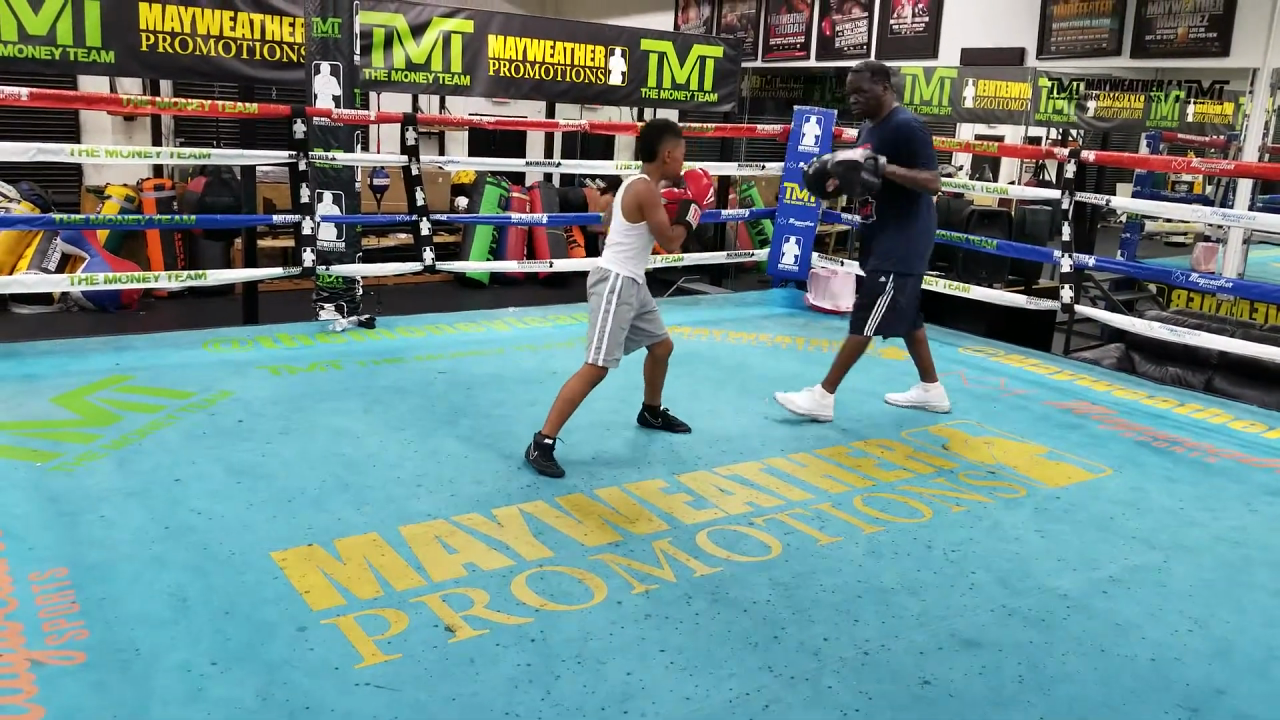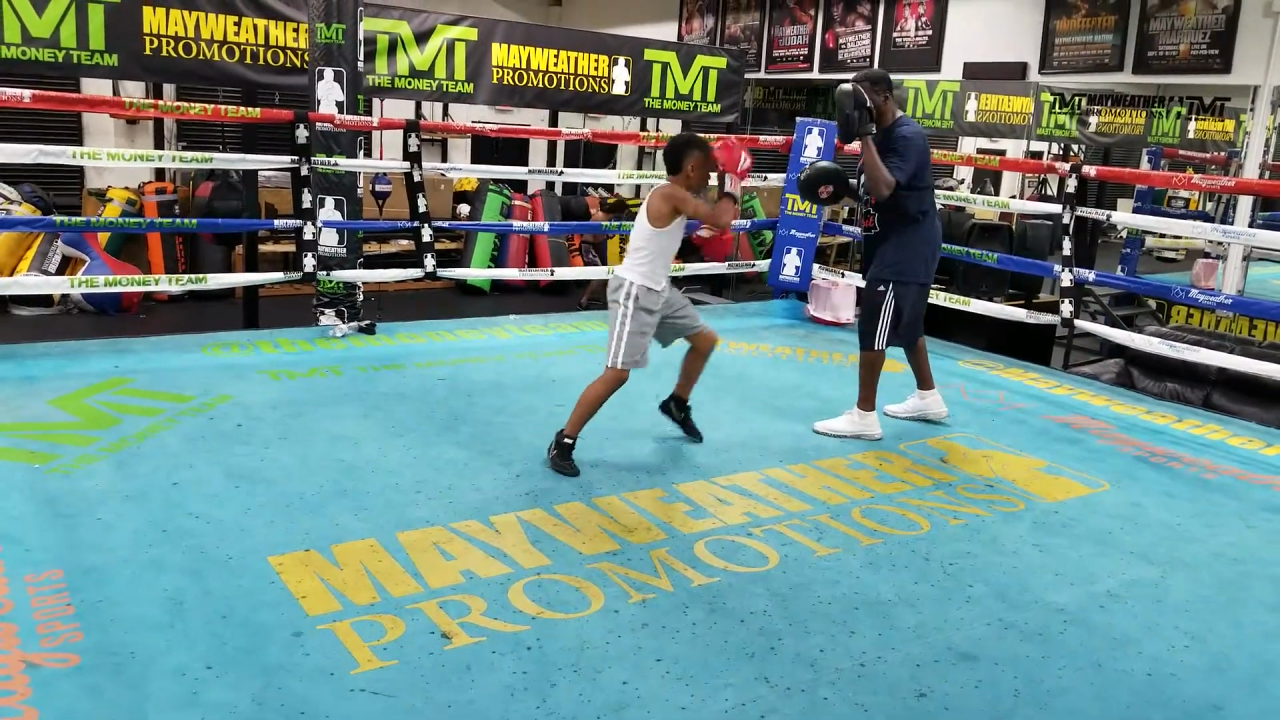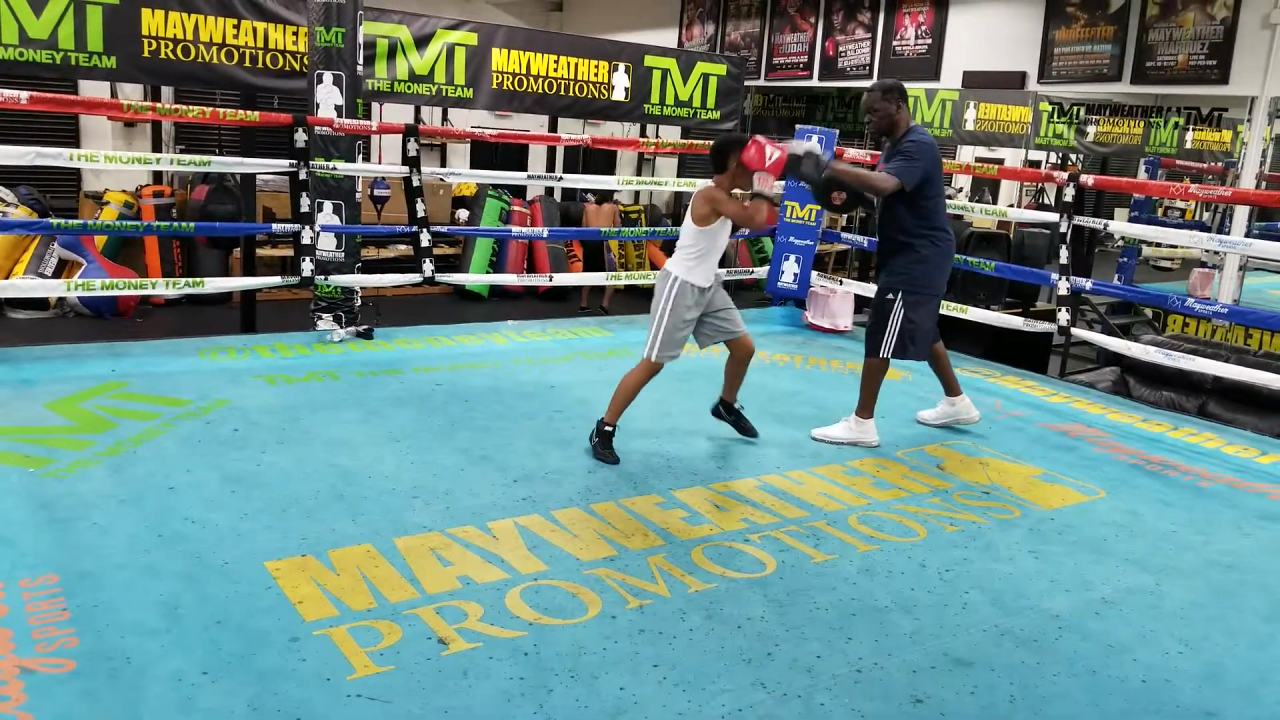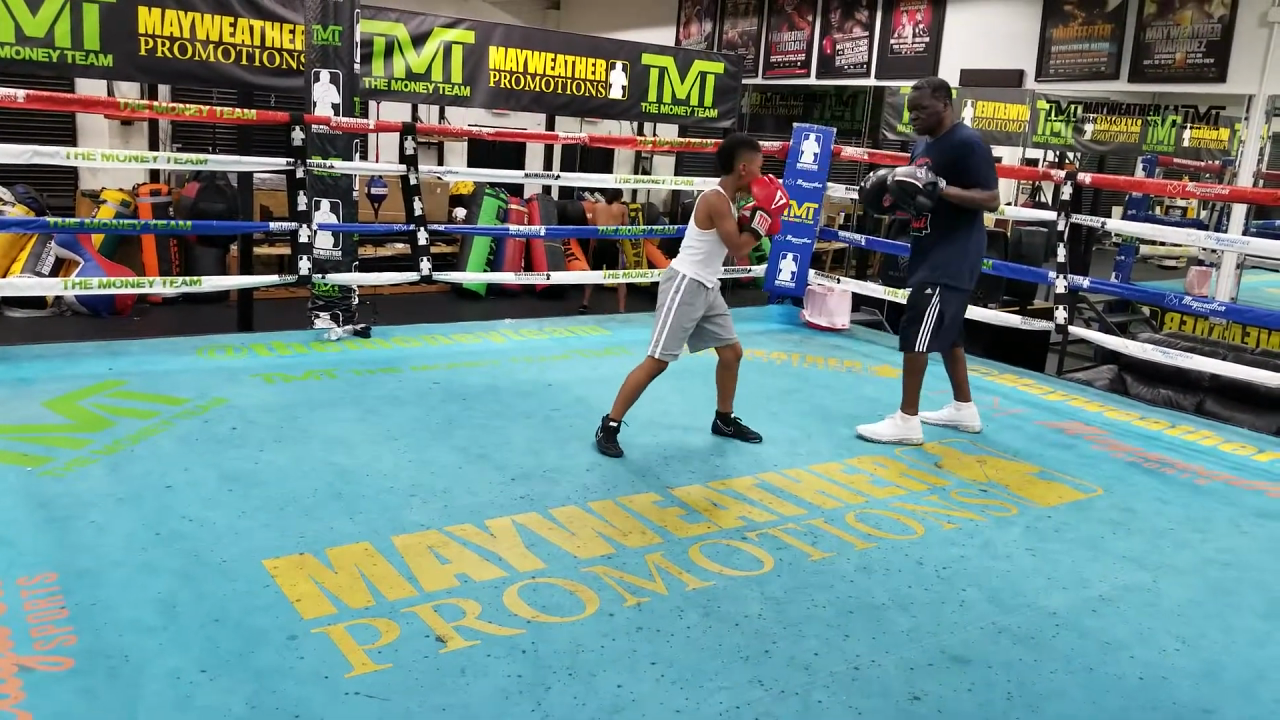
dt=0.5s
person 1, frame 1
left shoulder: (907, 126)
right shoulder: (869, 128)
left elbow: (932, 182)
right elbow: (865, 180)
left wrist: (881, 167)
right wrist: (838, 181)
left hip: (905, 235)
right hip: (885, 234)
left knee: (867, 316)
right knee: (905, 312)
left ankle: (823, 395)
right ankle: (931, 389)
person 1, frame 2
left shoulder: (906, 136)
right shoulder: (882, 133)
left elbow: (883, 187)
right elbow: (871, 186)
left wrist: (865, 134)
left hip: (908, 244)
right hip: (899, 243)
left knee: (874, 325)
right knee: (905, 323)
left ankle: (864, 416)
right ankle: (927, 397)
person 1, frame 3
left shoulder: (918, 145)
right shoulder: (897, 143)
left elbow: (885, 185)
right elbow: (885, 194)
left wrist: (827, 167)
right wrist: (851, 196)
left hip: (920, 255)
right hip: (913, 253)
left knee: (882, 336)
right knee: (922, 330)
left ankle: (862, 423)
right ankle: (957, 403)
person 1, frame 4
left shoulder: (968, 143)
right shoulder: (923, 145)
left elbow: (991, 200)
left wrist: (939, 189)
right wrist: (893, 187)
left hip: (954, 255)
right hip: (929, 251)
left knee: (915, 332)
right knee: (944, 332)
left ankle: (907, 420)
right ankle: (964, 409)
person 2, frame 1
left shoulder: (636, 184)
right shoulder: (646, 190)
left elbow: (613, 222)
right elbow: (670, 243)
left wrist: (667, 207)
right wrist: (693, 206)
left hip: (631, 281)
right hip: (615, 282)
left knee: (662, 346)
right knee: (596, 367)
left ankle: (652, 412)
right ankle: (542, 444)
person 2, frame 2
left shoulder: (677, 195)
right shoulder: (669, 195)
right elbow: (722, 220)
right wrist: (732, 180)
left hip: (659, 289)
right hip: (633, 289)
left knee: (705, 339)
right knee: (617, 373)
left ankle: (677, 403)
right ankle: (563, 443)
person 2, frame 3
left shoulder: (721, 197)
right shoulder: (712, 195)
right elbow: (757, 219)
right wrist: (764, 175)
left hip: (707, 287)
right hip: (680, 285)
left knee: (744, 347)
right knee: (652, 363)
left ankle: (727, 406)
right ankle: (604, 431)
person 2, frame 4
left shoulder: (724, 197)
right shoulder: (716, 200)
left elbow: (729, 238)
right elbow: (739, 249)
left wrist: (751, 218)
right wrist: (764, 213)
left hip: (706, 287)
right hip: (684, 285)
left knee: (732, 352)
right knee: (657, 361)
left ankle: (725, 420)
right ankle: (609, 427)
